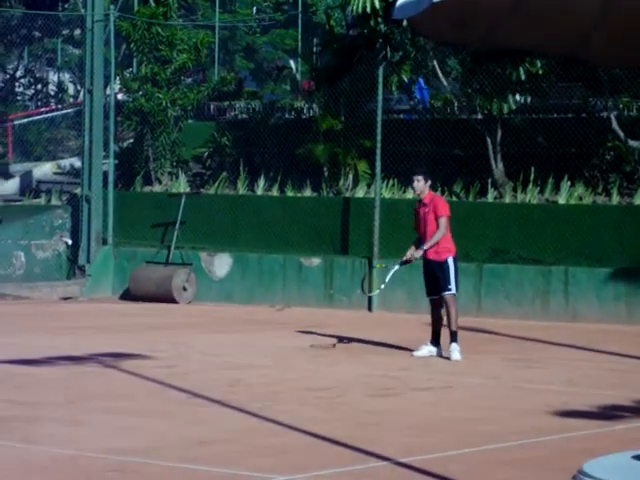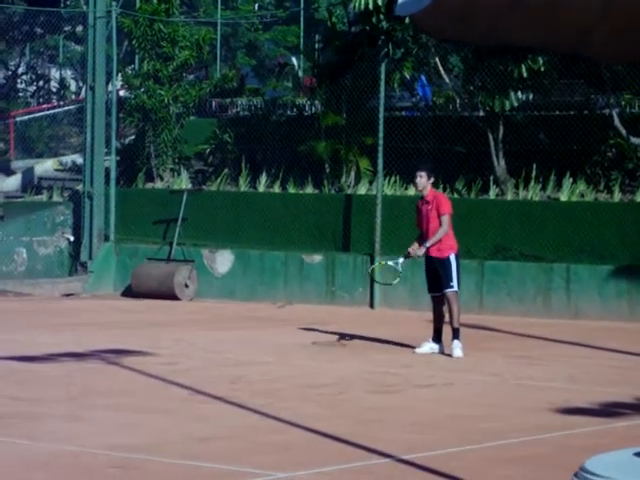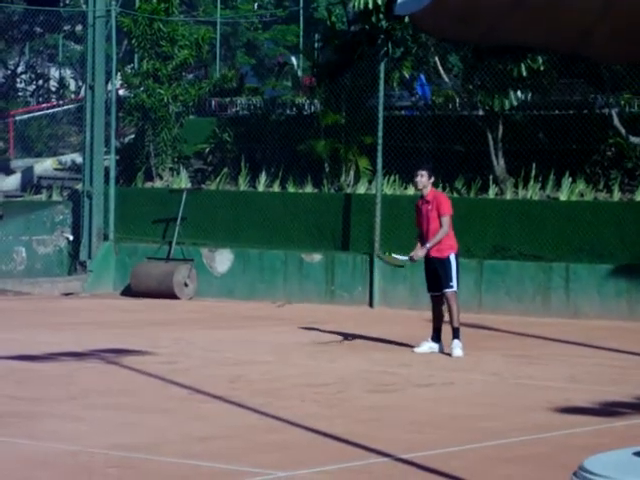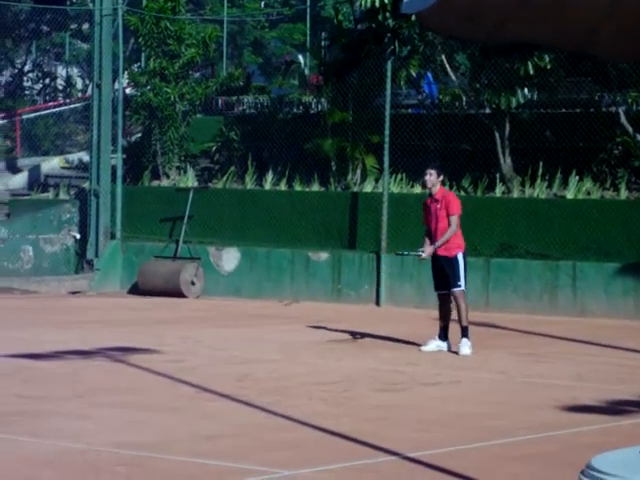
dt=0.1s
person 1, frame 1
left shoulder: (438, 201)
right shoulder: (418, 207)
left elbow: (442, 230)
left wrist: (422, 249)
right wrist: (412, 249)
left hip: (444, 256)
right hip: (428, 258)
left knee: (448, 297)
right knee: (434, 301)
left ankle: (454, 344)
right ankle: (434, 345)
person 1, frame 2
left shoulder: (440, 198)
right shoulder: (420, 204)
left elbow: (445, 228)
left wrist: (424, 246)
right wrist: (415, 246)
left hip: (446, 253)
right hip: (430, 255)
left knee: (450, 294)
right knee: (436, 298)
left ankle: (456, 341)
right ankle: (436, 341)
person 1, frame 3
left shoulder: (441, 198)
right shoulder: (419, 203)
left elbow: (445, 229)
left wrist: (425, 247)
right wrist: (417, 247)
left hip: (446, 253)
right hip: (430, 255)
left knee: (450, 294)
right knee: (435, 298)
left ankle: (456, 340)
right ankle: (435, 341)
person 1, frame 4
left shoulder: (450, 198)
right shoulder: (427, 202)
left elbow: (453, 227)
left wrist: (434, 246)
right wrist: (427, 244)
left hip: (453, 252)
right hip: (437, 254)
left knee: (458, 293)
right knee: (442, 296)
left ankle: (465, 339)
right ankle: (442, 339)
